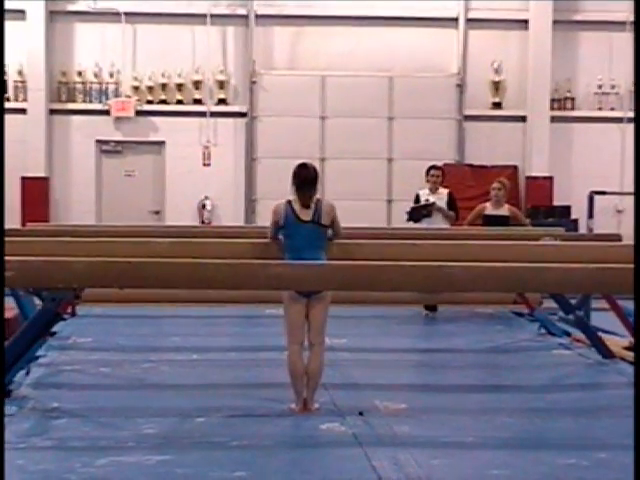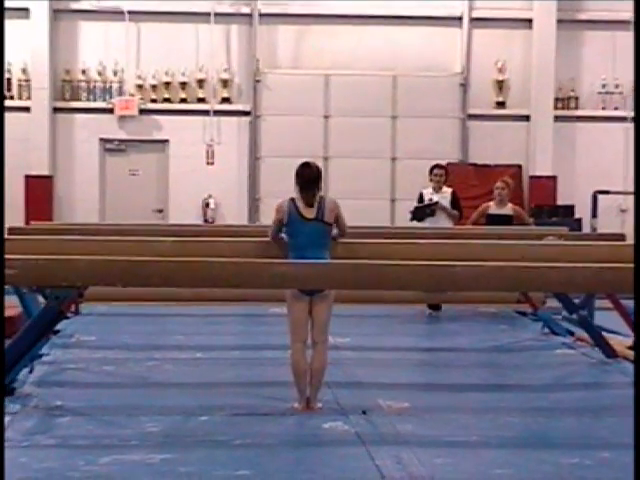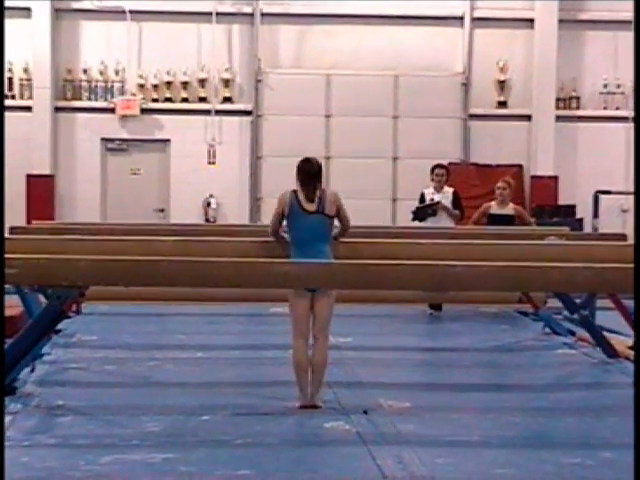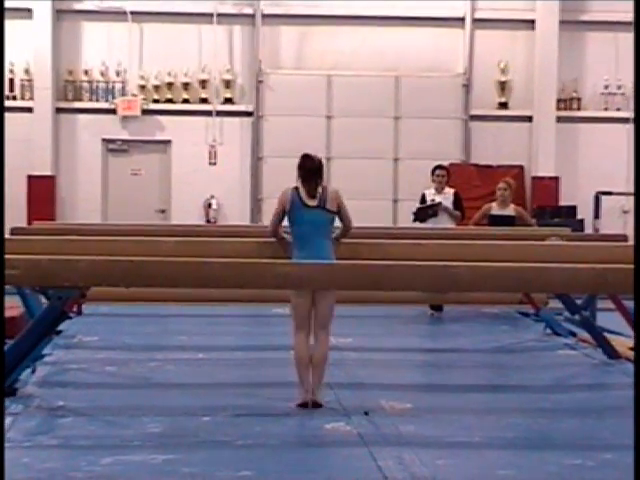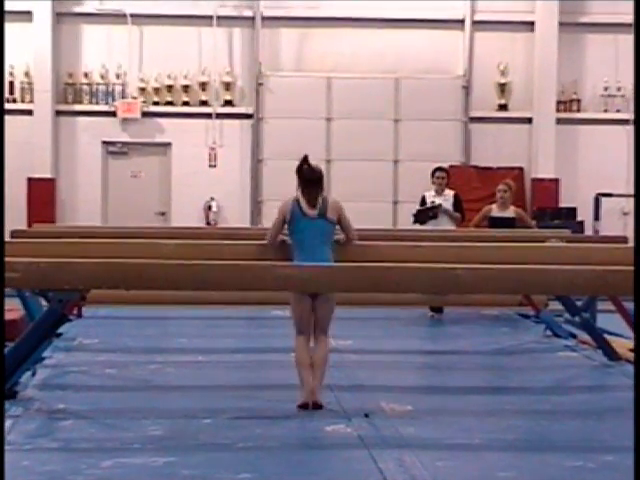
dt=0.1s
person 1, frame 1
left shoulder: (281, 209)
right shoulder: (327, 208)
left elbow: (273, 238)
right elbow: (336, 234)
left knee: (295, 344)
right knee: (317, 343)
left ankle: (299, 401)
right ankle: (310, 400)
person 1, frame 2
left shoulder: (285, 207)
right shoulder: (330, 205)
left elbow: (274, 236)
right elbow: (343, 231)
left knee: (298, 343)
right knee: (320, 342)
left ankle: (302, 399)
right ankle: (313, 399)
person 1, frame 3
left shoulder: (286, 199)
right shoulder: (332, 198)
left elbow: (273, 232)
right elbow: (346, 227)
left knee: (300, 338)
right knee: (321, 337)
left ankle: (304, 397)
right ankle: (314, 396)
person 1, frame 4
left shoulder: (288, 195)
right shoulder: (333, 195)
left elbow: (273, 231)
right elbow: (348, 227)
left knee: (301, 334)
right knee: (322, 335)
left ankle: (305, 392)
right ankle: (315, 392)
person 1, frame 5
left shoulder: (289, 205)
right shoulder: (333, 205)
left elbow: (271, 240)
right elbow: (351, 238)
left knee: (302, 336)
right knee: (321, 336)
left ankle: (306, 392)
right ankle: (316, 392)
person 2, frame 1
left shoulder: (448, 194)
right shoulder: (419, 195)
left elbow: (454, 216)
right elbow: (414, 218)
left wrist: (440, 209)
left ankle: (431, 305)
right ankle: (429, 305)
person 2, frame 2
left shoulder: (451, 193)
right shoulder: (423, 194)
left elbow: (458, 216)
right elbow: (417, 217)
left wrist: (444, 208)
right wrist: (427, 211)
left ankle: (435, 304)
right ankle: (433, 304)
person 2, frame 3
left shoulder: (453, 193)
right shoulder: (425, 194)
left elbow: (460, 215)
right elbow: (419, 217)
left wrist: (445, 208)
right wrist: (428, 210)
left ankle: (436, 304)
right ankle: (434, 304)
person 2, frame 4
left shoulder: (454, 194)
right shoulder: (426, 195)
left elbow: (461, 216)
right elbow: (420, 218)
left wrist: (446, 209)
right wrist: (430, 211)
left ankle: (437, 305)
right ankle: (435, 305)
person 2, frame 5
left shoulder: (454, 196)
right shoulder: (426, 196)
left elbow: (460, 218)
right elbow: (420, 220)
left wrist: (446, 211)
right wrist: (429, 213)
left ankle: (437, 307)
right ankle: (435, 307)
